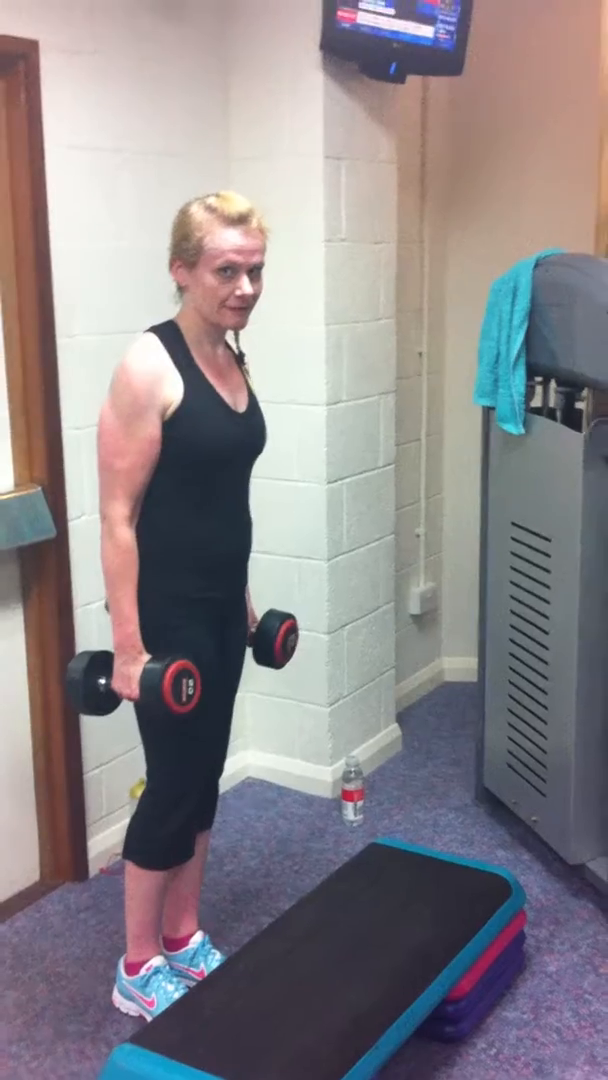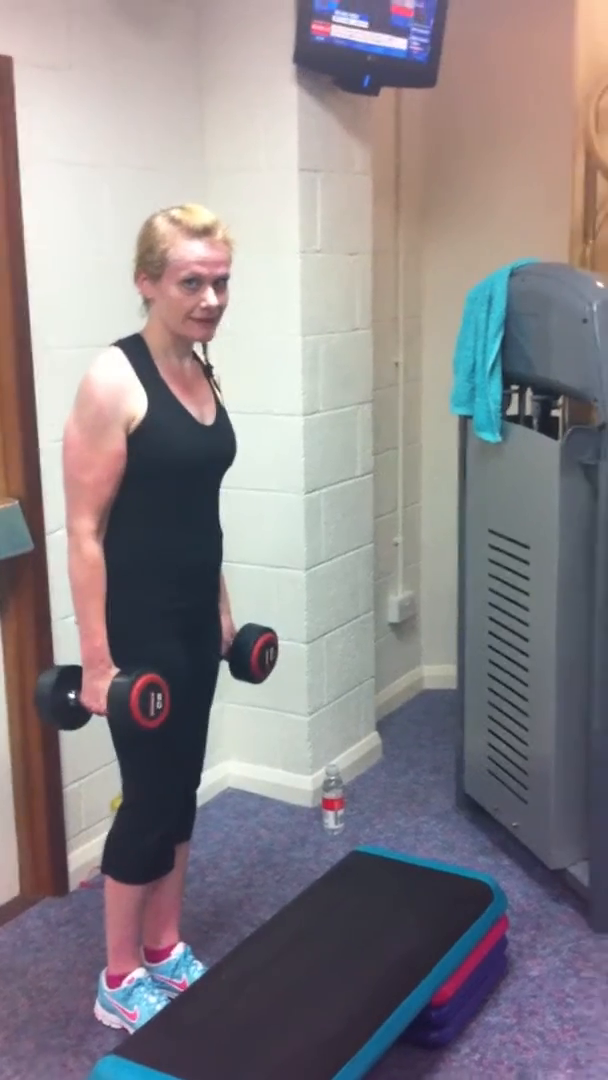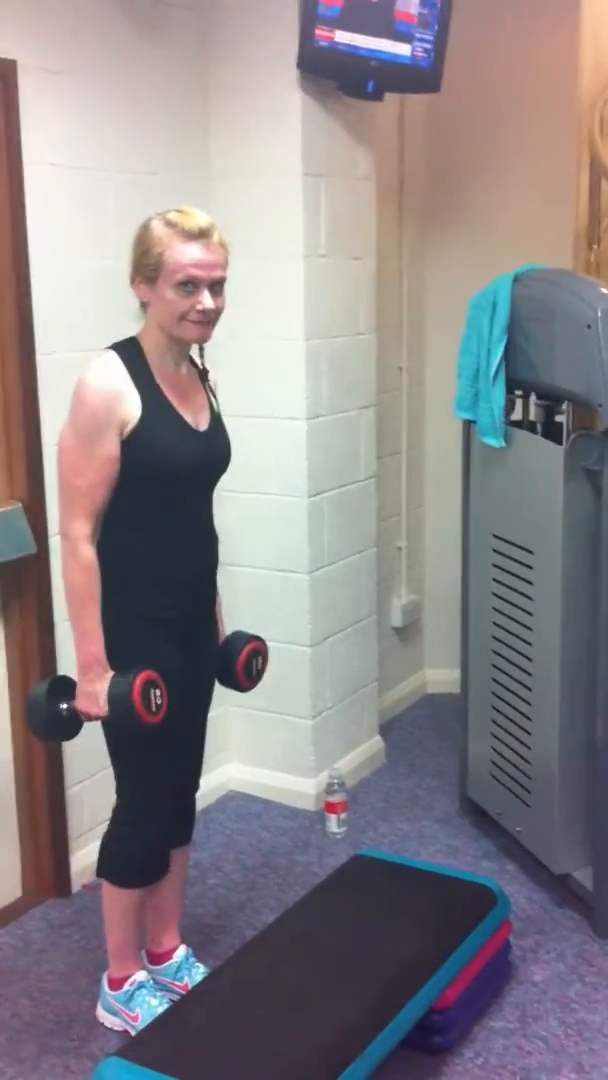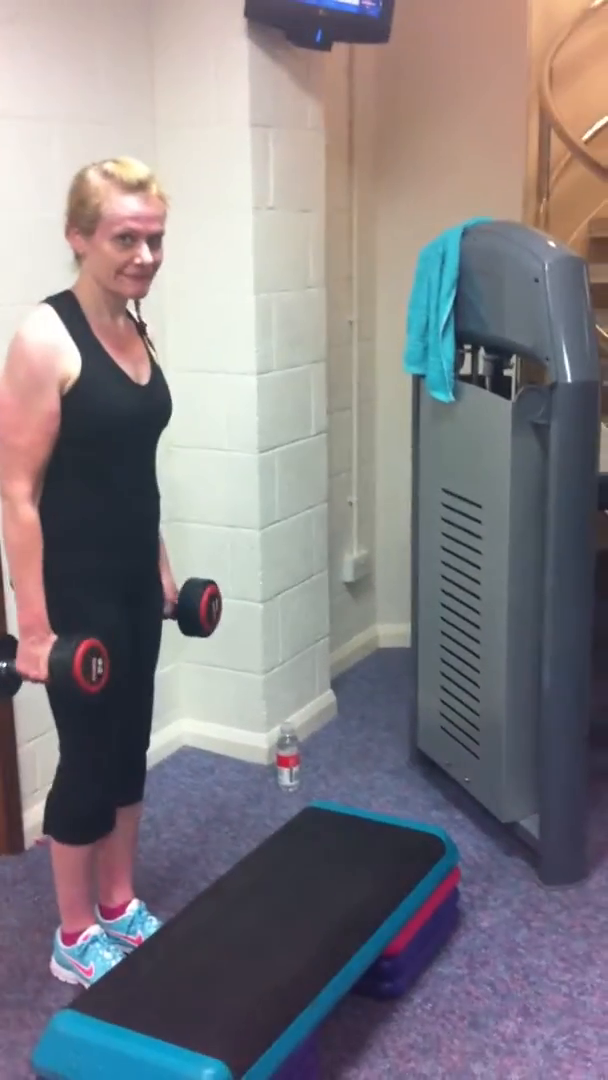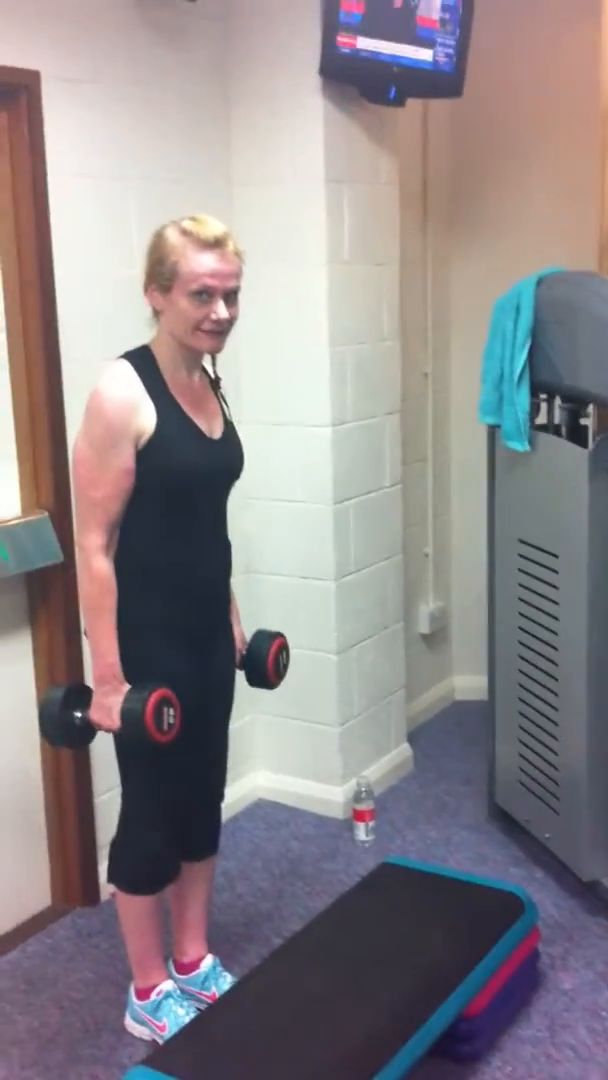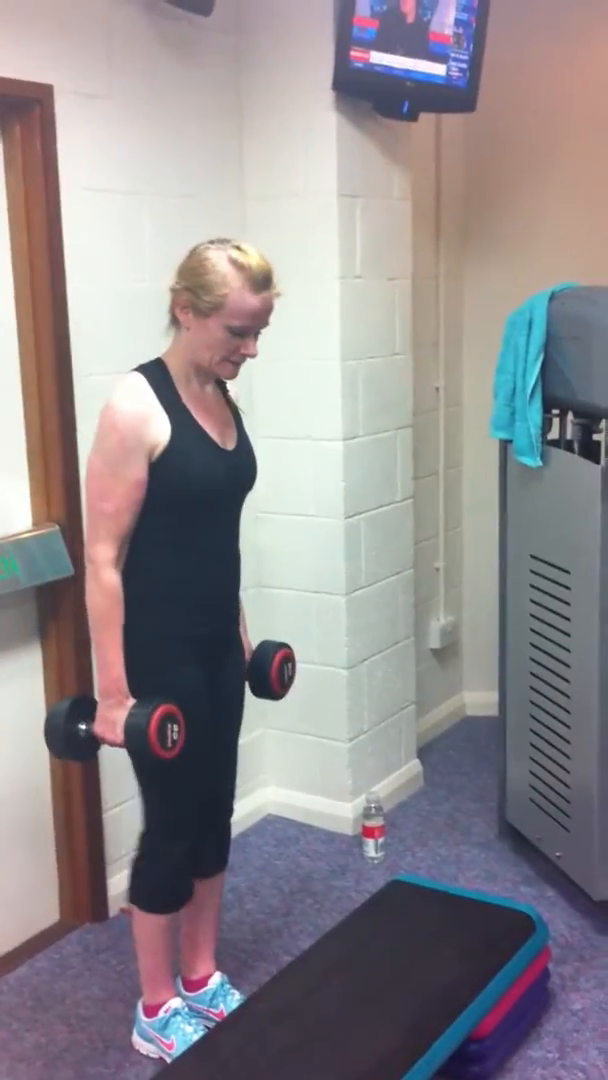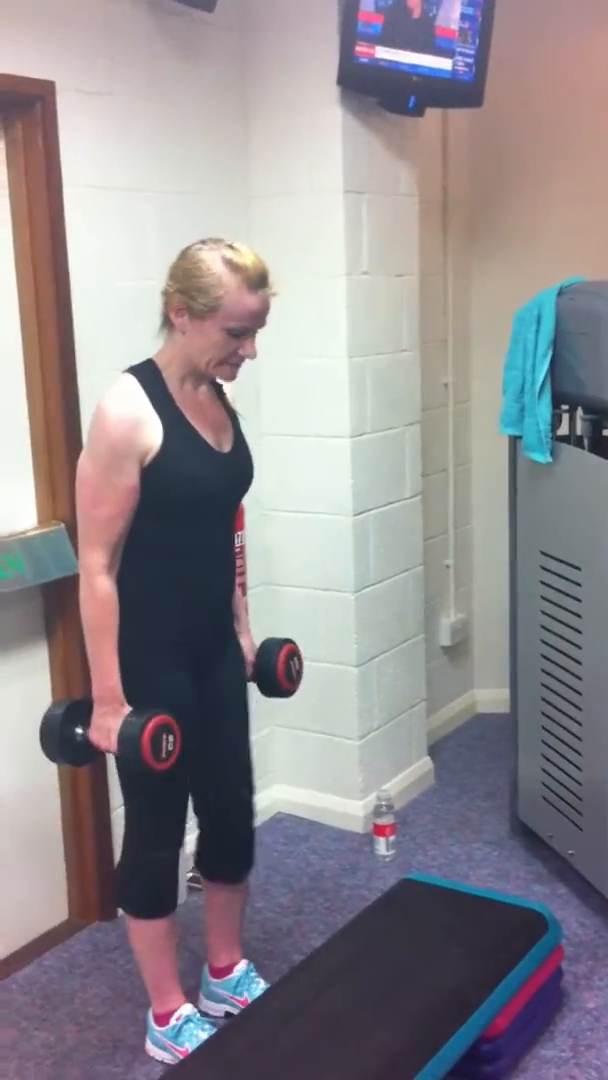
dt=0.7s
person 1, frame 1
left shoulder: (231, 358)
right shoulder: (149, 367)
right elbow: (118, 515)
right wrist: (128, 644)
left hip: (221, 603)
right hip: (166, 611)
left knee: (204, 775)
right knee: (173, 783)
left ankle: (184, 939)
right ankle: (137, 968)
person 1, frame 2
left shoulder: (201, 371)
right shoulder: (113, 380)
right elbow: (84, 529)
left wrist: (222, 608)
right wrist: (96, 658)
left hip: (194, 617)
right hip: (139, 623)
left knee: (182, 786)
right knee: (150, 796)
left ankle: (166, 950)
right ankle: (119, 981)
person 1, frame 3
left shoulder: (199, 377)
right shoulder: (108, 384)
right elbow: (78, 533)
right wrist: (92, 662)
left hip: (191, 621)
right hip: (133, 627)
left knee: (179, 790)
right knee: (144, 800)
left ankle: (168, 952)
right ankle: (121, 983)
person 1, frame 4
left shoulder: (135, 329)
left wrist: (162, 568)
left hip: (133, 581)
right hip: (75, 588)
left knee: (128, 747)
right knee: (89, 759)
left ankle: (121, 909)
right ankle: (74, 938)
person 1, frame 5
left shoulder: (209, 383)
right shoulder: (122, 394)
right elbow: (94, 545)
left wrist: (232, 618)
right wrist: (107, 674)
left hip: (207, 632)
right hip: (147, 639)
left knee: (202, 797)
right knee: (153, 809)
left ankle: (194, 963)
right ankle: (148, 992)
person 1, frame 6
left shoulder: (221, 398)
right shoulder: (135, 406)
right elbow: (103, 558)
left wrist: (242, 630)
right wrist: (113, 688)
left hip: (214, 644)
right hip: (158, 652)
left knee: (212, 814)
right knee: (171, 824)
left ankle: (202, 980)
right ankle: (155, 1011)
person 1, frame 7
left shoulder: (218, 400)
right shoulder: (127, 412)
right elbow: (96, 568)
left wrist: (243, 629)
right wrist: (108, 697)
left hip: (213, 648)
right hip: (150, 658)
left knee: (232, 810)
right knee: (157, 831)
left ankle: (227, 973)
right ankle: (168, 1016)
